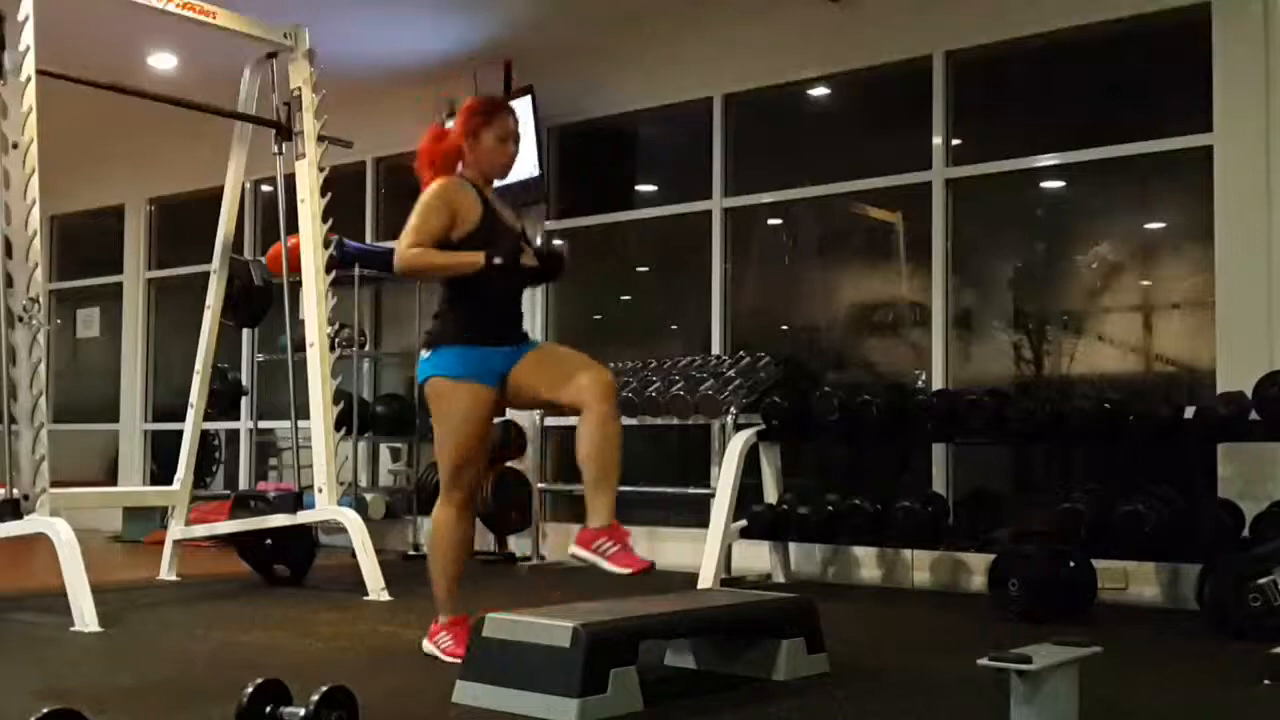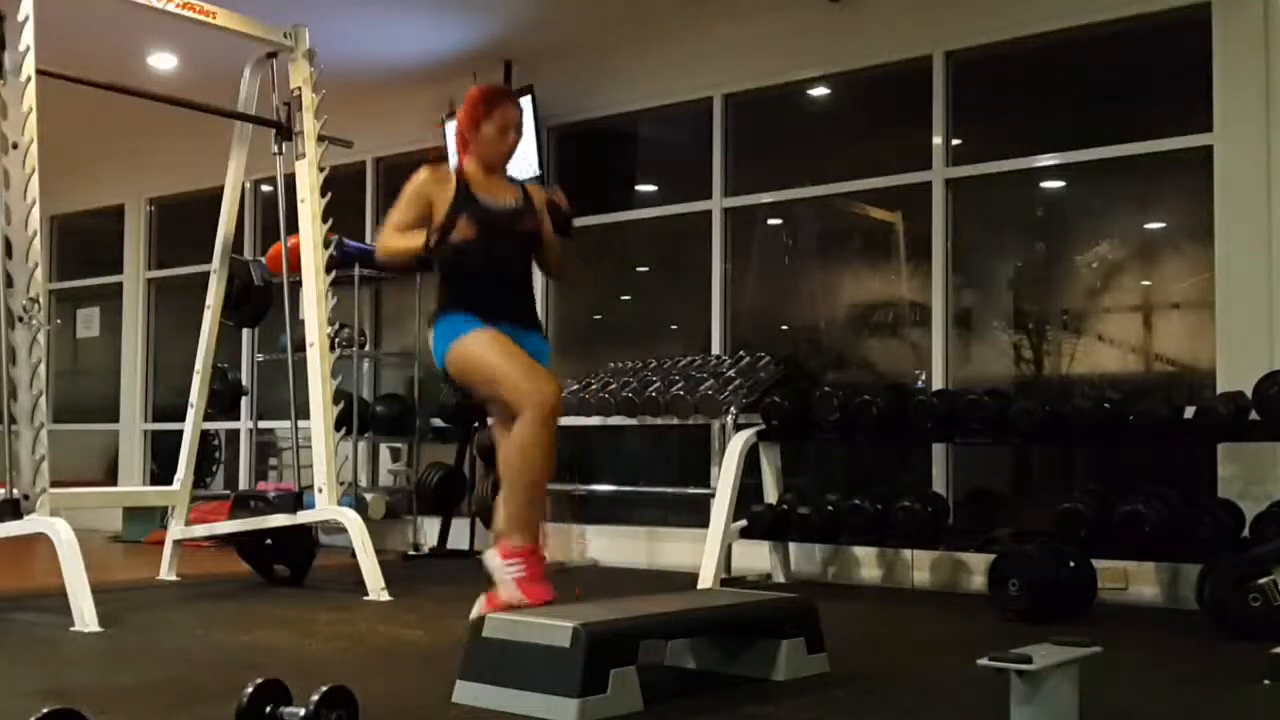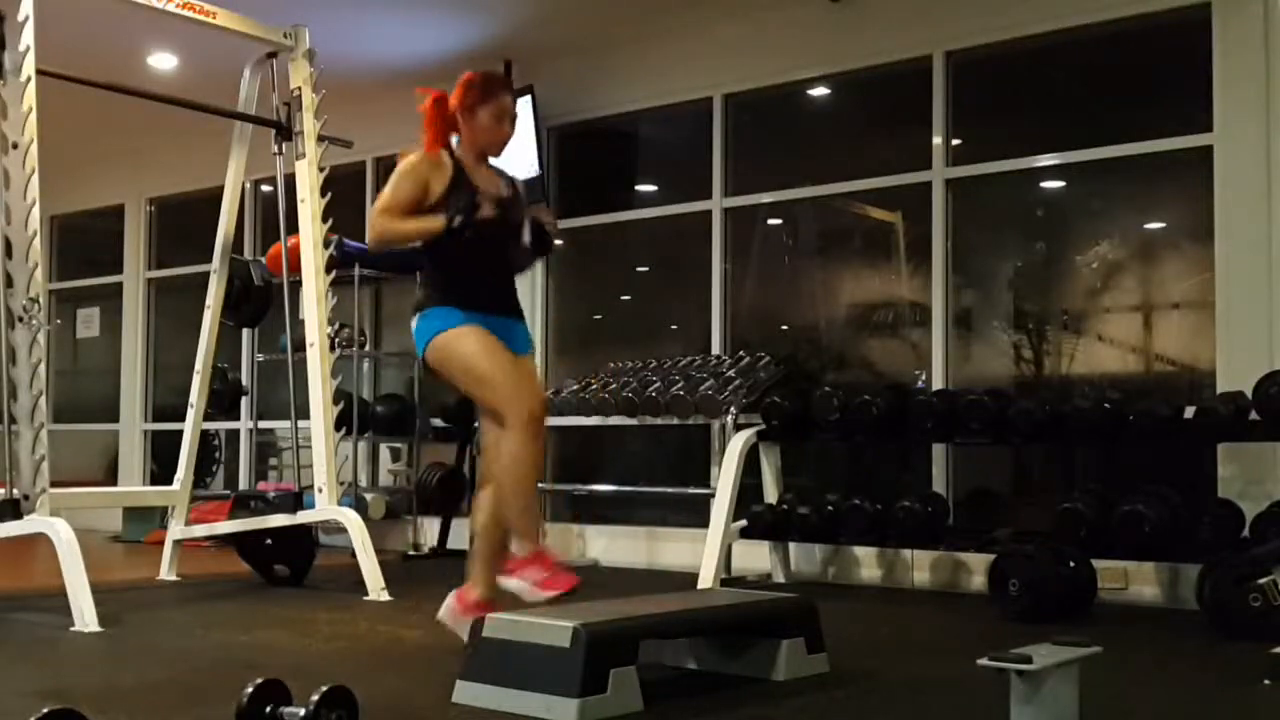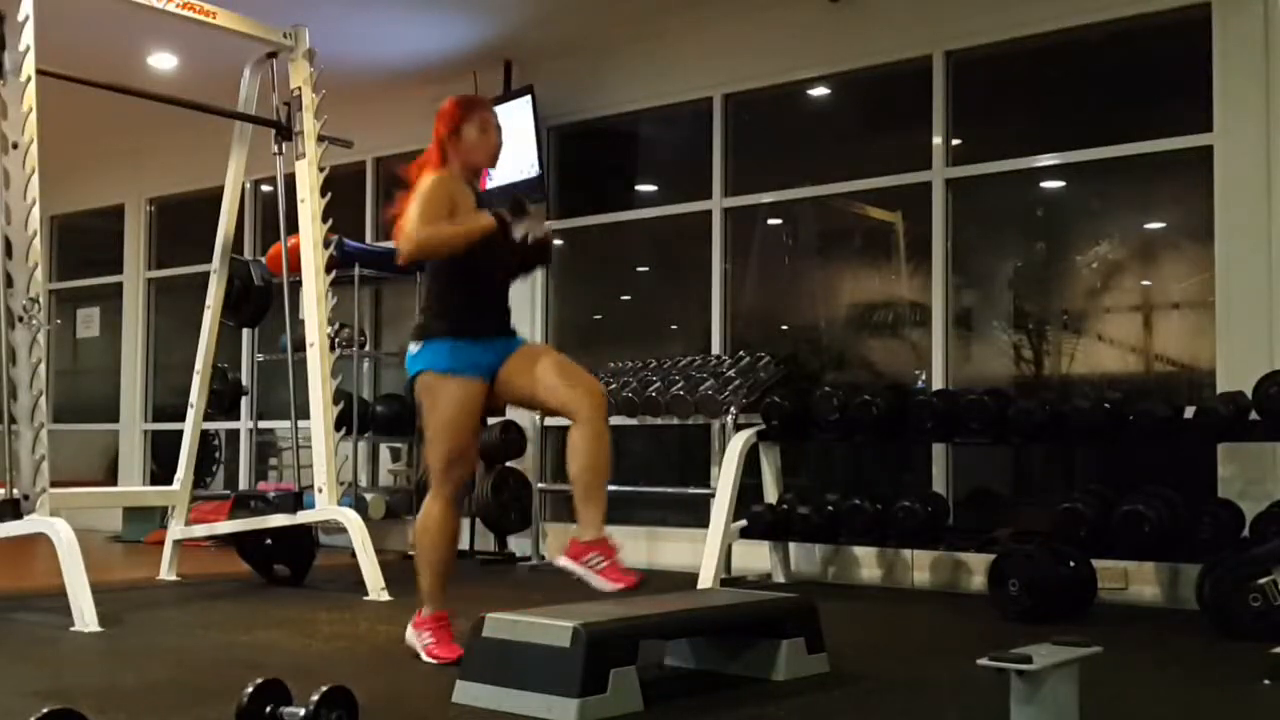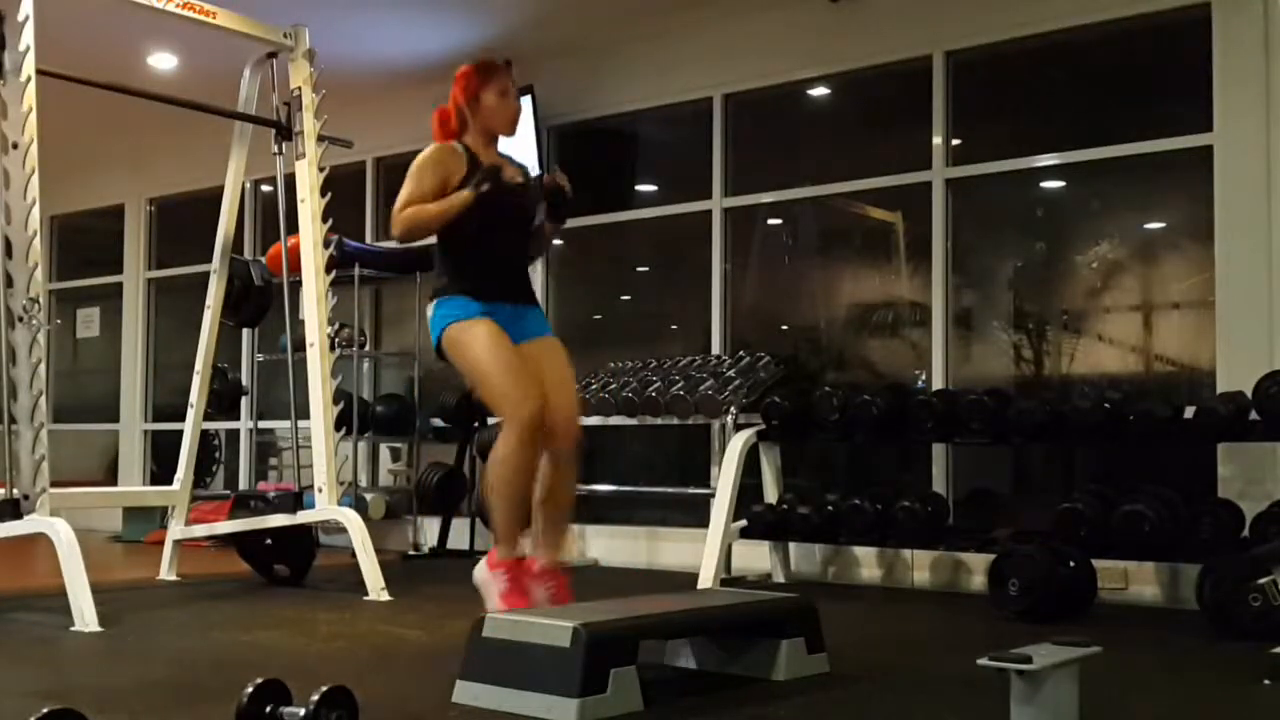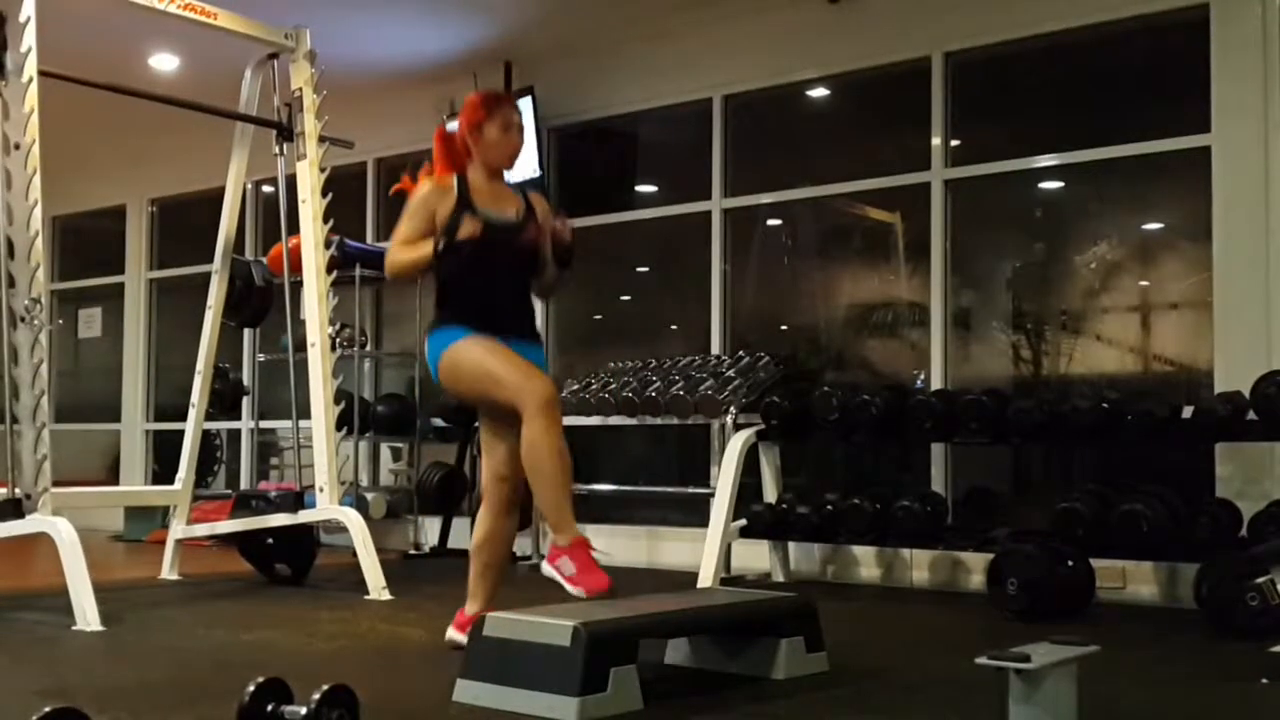
dt=0.5s
person 1, frame 1
left shoulder: (501, 207)
right shoulder: (448, 192)
right elbow: (407, 257)
left wrist: (535, 266)
right wrist: (490, 259)
left hip: (513, 347)
right hip: (459, 351)
left knee: (598, 388)
right knee: (460, 486)
left ankle: (601, 531)
right ankle: (447, 624)
person 1, frame 2
left shoulder: (529, 197)
right shoulder: (434, 183)
left elbow: (555, 269)
right elbow: (385, 245)
left wrist: (559, 228)
right wrist: (435, 239)
left hip: (524, 330)
right hip: (463, 326)
left knee: (522, 469)
right knee: (541, 400)
left ankle: (502, 600)
right ankle: (516, 548)
person 1, frame 3
left shoulder: (506, 187)
right shoulder: (426, 166)
right elbow: (377, 230)
left wrist: (536, 239)
right wrist: (456, 222)
left hip: (504, 321)
right hip: (446, 318)
left knee: (508, 454)
right knee: (524, 406)
left ankle: (477, 595)
right ankle: (524, 555)
person 1, frame 4
left shoulder: (483, 198)
right shoulder: (438, 187)
right elbow: (411, 245)
left wrist: (525, 253)
right wrist: (491, 221)
left hip: (500, 343)
right hip: (448, 346)
left knee: (590, 401)
right knee: (450, 483)
left ankle: (588, 543)
right ankle: (429, 618)
person 1, frame 5
left shoulder: (516, 171)
right shoulder: (442, 156)
right elbow: (402, 227)
left wrist: (551, 213)
right wrist: (474, 193)
left hip: (519, 310)
right hip: (464, 309)
left knee: (566, 430)
right knee: (525, 415)
left ankle: (540, 566)
right ankle: (505, 557)
person 1, frame 6
left shoulder: (532, 204)
right shoulder: (439, 192)
left elbow: (543, 286)
right elbow: (395, 263)
left wrist: (553, 252)
right wrist: (443, 245)
left hip: (520, 343)
right hip: (459, 336)
left knee: (504, 489)
right knee: (540, 395)
left ankle: (472, 617)
right ankle: (566, 546)
